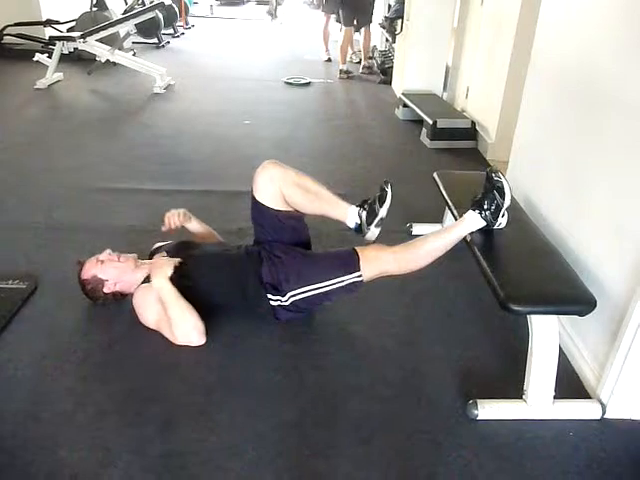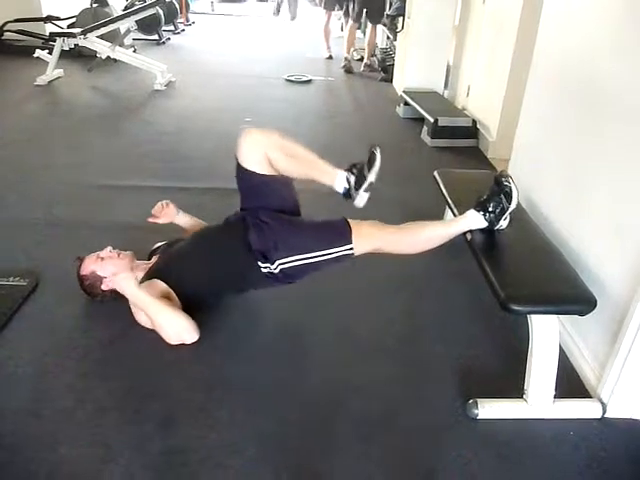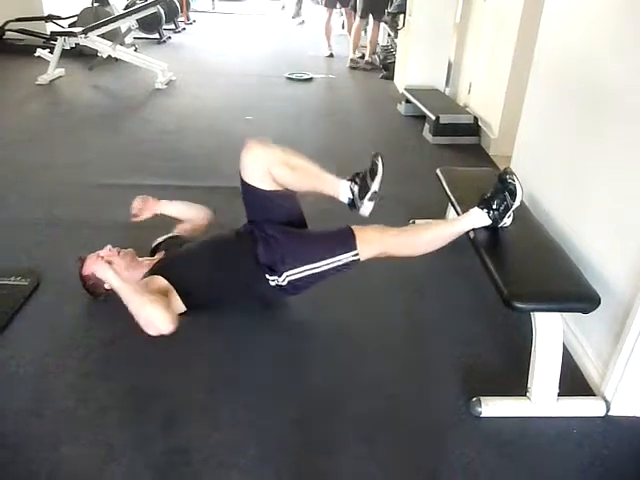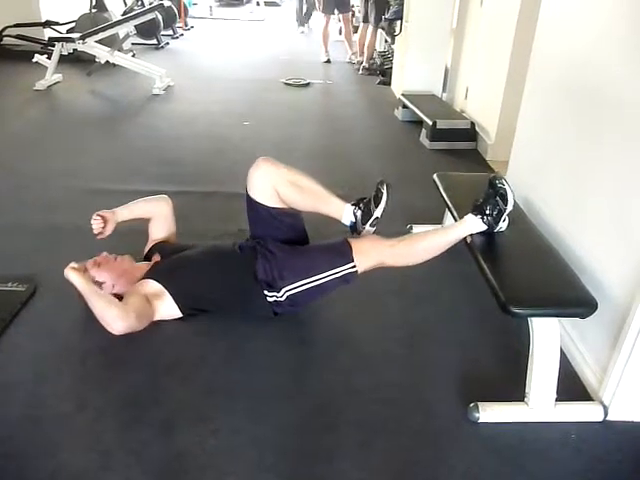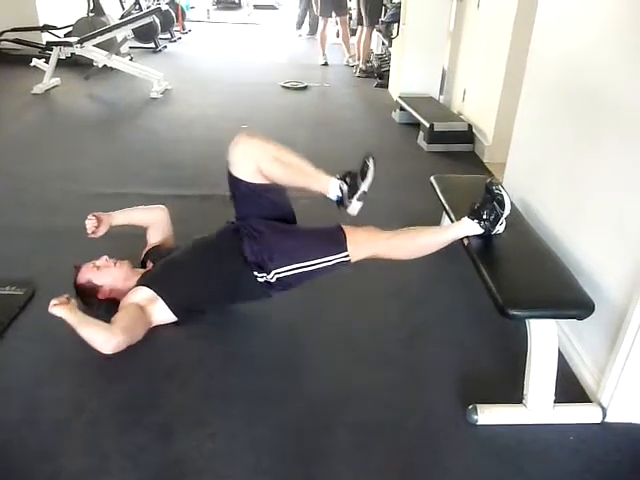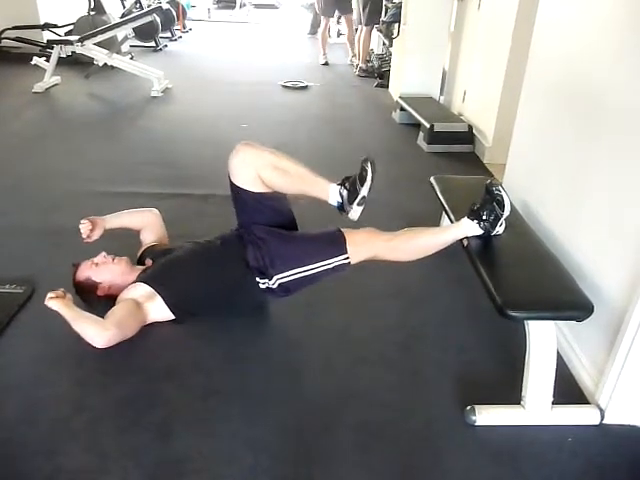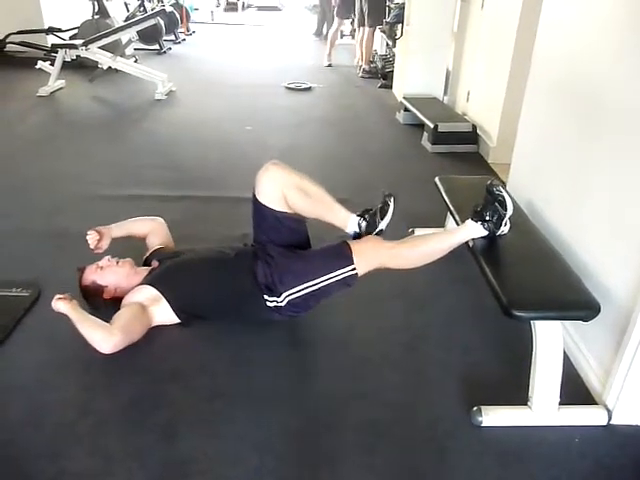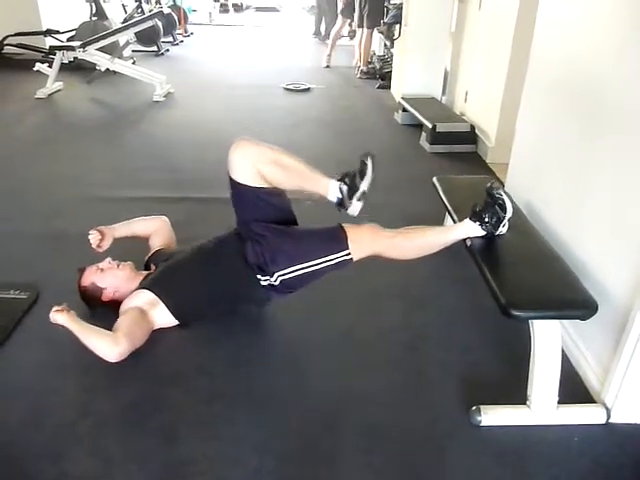
dt=0.5s
person 1, frame 1
left shoulder: (159, 252)
right shoulder: (146, 301)
right elbow: (193, 336)
left wrist: (188, 221)
right wrist: (161, 284)
left hip: (269, 254)
right hip: (276, 286)
left knee: (270, 174)
right knee: (381, 259)
left ankle: (358, 217)
right ankle: (475, 219)
person 1, frame 2
left shoulder: (161, 255)
right shoulder: (144, 299)
right elbow: (186, 335)
left wrist: (179, 217)
right wrist: (133, 291)
left hip: (254, 226)
right hip: (267, 252)
left knee: (255, 140)
right knee: (372, 234)
left ankle: (345, 182)
right ankle: (476, 219)
person 1, frame 3
left shoulder: (164, 248)
right shoulder: (148, 290)
left elbow: (203, 215)
right elbow: (162, 323)
left wrist: (156, 206)
right wrist: (117, 281)
left hip: (264, 239)
right hip: (273, 268)
left knee: (257, 153)
right knee: (379, 239)
left ankle: (349, 192)
right ankle: (481, 216)
person 1, frame 4
left shoulder: (156, 254)
right shoulder: (145, 296)
left elbow: (162, 203)
right elbow: (120, 322)
left wrist: (114, 215)
right wrist: (81, 282)
left hip: (264, 250)
right hip: (274, 283)
left knee: (264, 172)
right knee: (378, 250)
left ankle: (352, 215)
right ankle: (475, 222)
person 1, frame 5
left shoulder: (152, 256)
right shoulder: (138, 304)
left elbow: (160, 212)
right elbow: (111, 341)
left wrist: (109, 219)
right wrist: (70, 313)
left hip: (253, 234)
right hip: (264, 262)
left knee: (244, 147)
right knee: (369, 240)
left ankle: (339, 190)
right ankle: (471, 225)
person 1, frame 6
left shoulder: (149, 256)
right shoulder: (136, 299)
left elbow: (151, 215)
right elbow: (104, 335)
left wrist: (101, 222)
right wrist: (64, 306)
left hip: (256, 241)
right hip: (266, 268)
left knee: (245, 156)
right knee: (371, 242)
left ankle: (339, 195)
right ankle: (471, 226)
person 1, frame 7
left shoulder: (157, 260)
right shoulder: (140, 304)
left elbow: (156, 221)
right elbow: (109, 340)
left wrist: (107, 231)
right wrist: (71, 309)
left hip: (264, 256)
right hip: (273, 287)
left knee: (273, 175)
right knee: (378, 251)
left ankle: (355, 224)
right ankle: (476, 228)
person 1, frame 8
left shoulder: (156, 262)
right shoulder: (139, 306)
left elbow: (160, 222)
right elbow: (116, 348)
left wrist: (109, 230)
right wrist: (70, 320)
left hip: (254, 240)
right hip: (266, 267)
left knee: (245, 152)
right knee: (373, 238)
left ankle: (338, 192)
right ankle: (473, 227)
